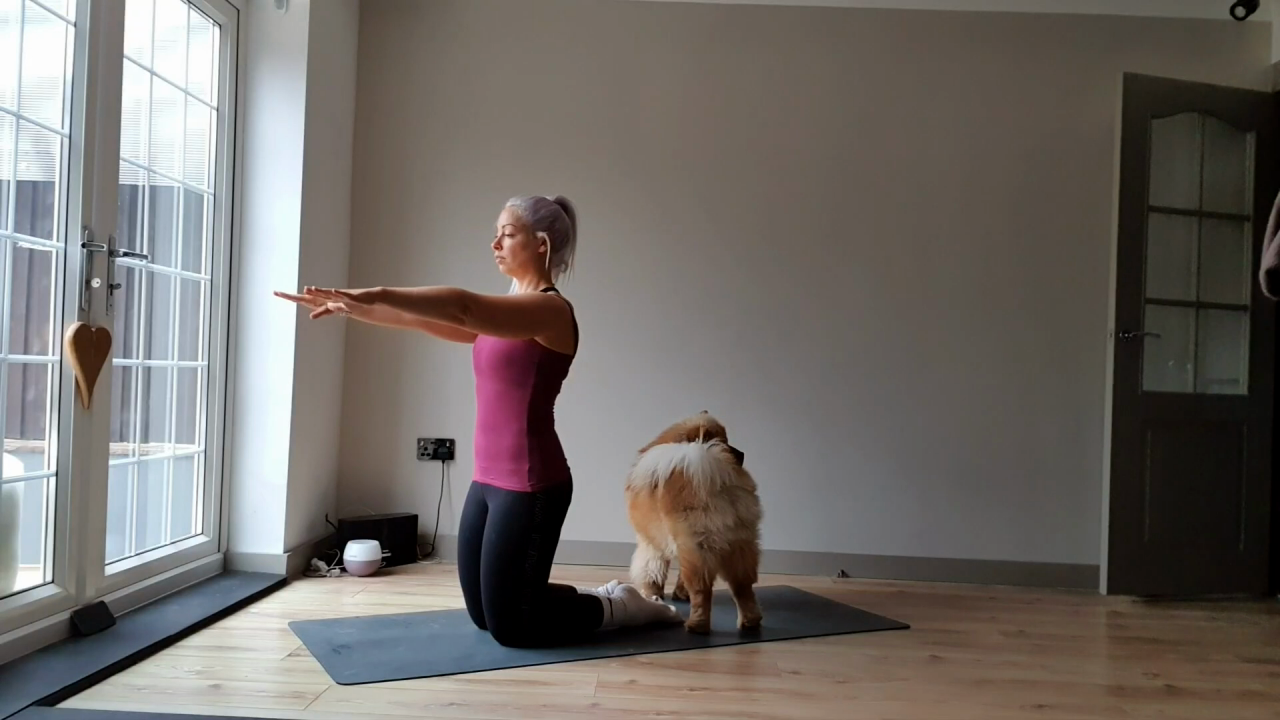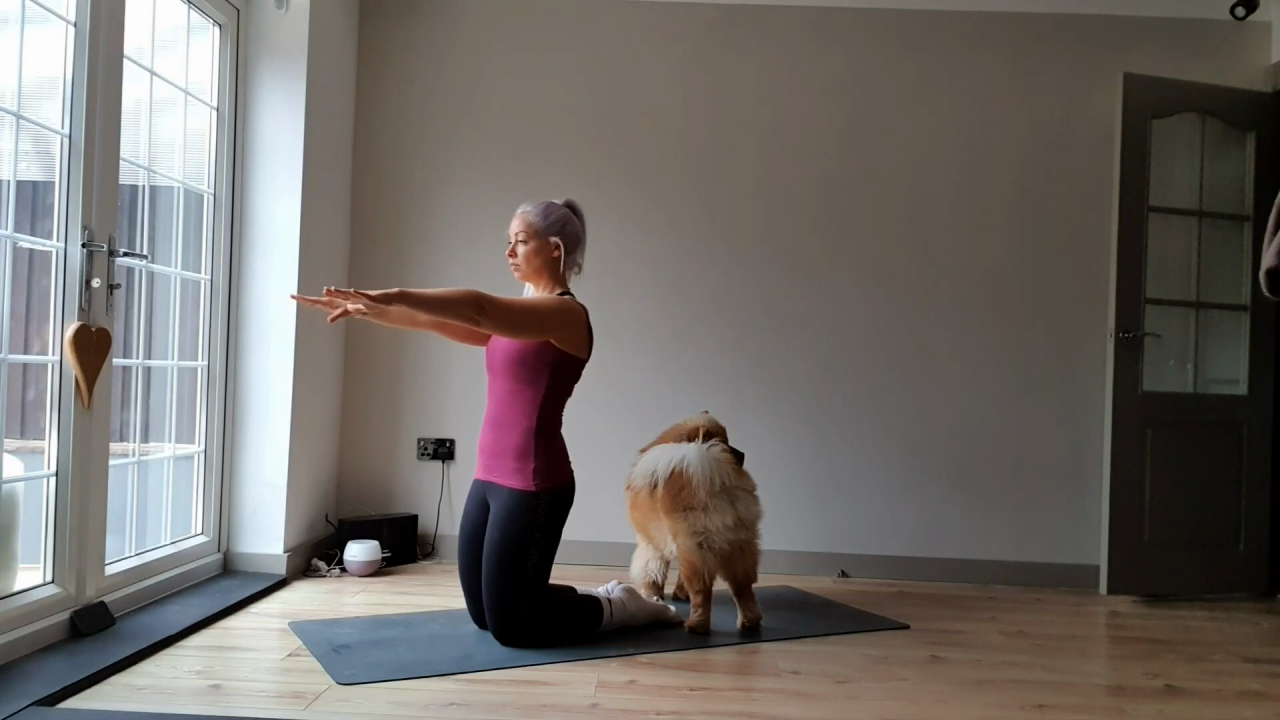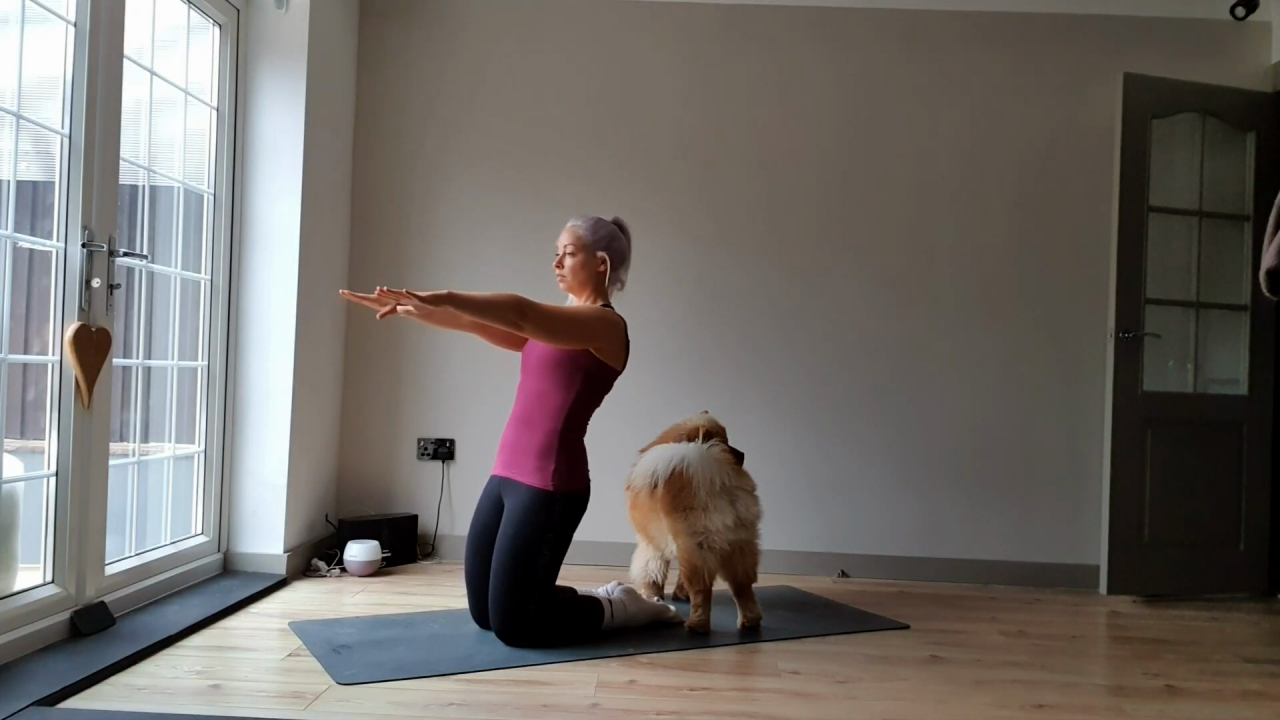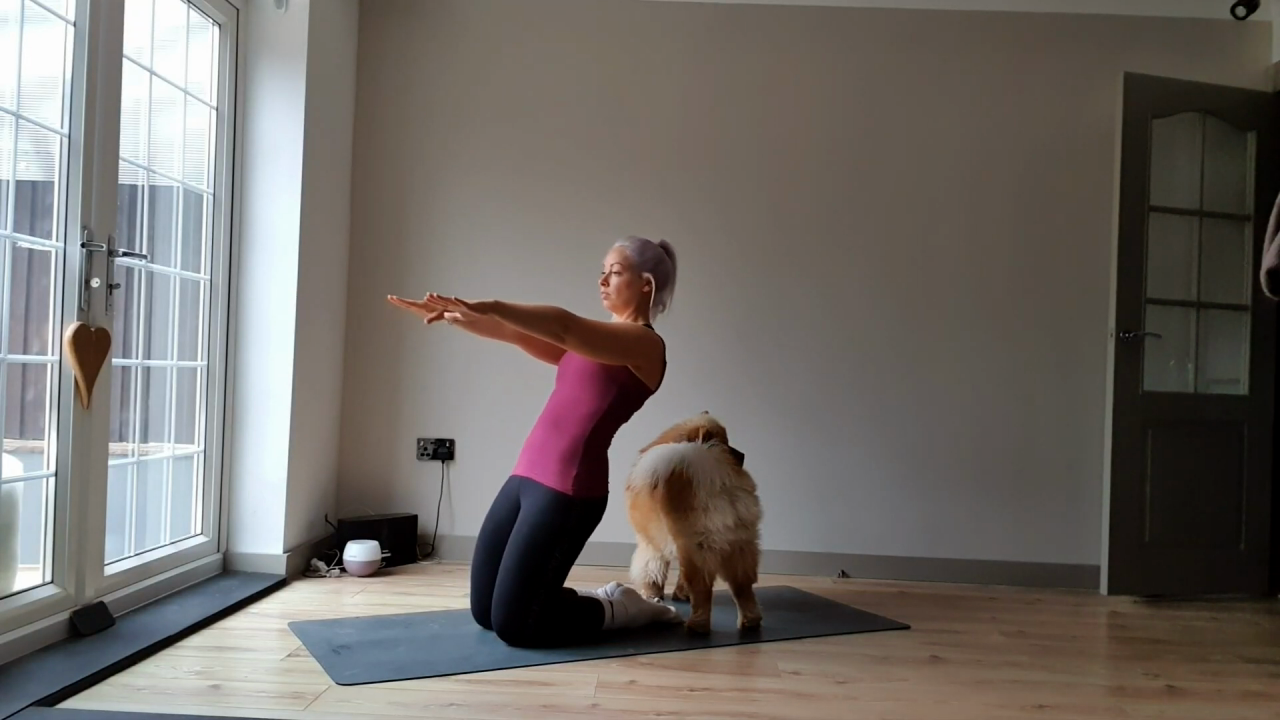
dt=1s
person 1, frame 1
left shoulder: (551, 310)
right shoulder: (502, 317)
left elbow: (462, 306)
right elbow: (424, 319)
left wrist: (378, 293)
right wrist: (350, 306)
left hip: (531, 485)
right hip: (490, 479)
left knee: (510, 625)
right knee: (482, 612)
left ankle: (620, 606)
right ankle: (603, 595)
person 1, frame 2
left shoulder: (567, 315)
right shoulder: (516, 318)
left elbow: (477, 308)
right elbow: (439, 322)
left wrist: (395, 294)
right wrist: (366, 309)
left hip: (534, 485)
right hip: (491, 479)
left knee: (510, 625)
right knee: (483, 613)
left ankle: (618, 607)
right ankle: (602, 597)
person 1, frame 3
left shoulder: (606, 326)
right shoulder: (552, 328)
left elbow: (520, 313)
right elbow: (478, 324)
left wrist: (443, 297)
right wrist: (410, 307)
left hip: (550, 484)
right hip: (507, 475)
left knee: (514, 624)
right knee: (483, 613)
left ankle: (620, 608)
right ankle: (603, 597)
person 1, frame 4
left shoulder: (645, 344)
right shoulder: (590, 342)
left elbow: (563, 326)
right elbow: (517, 333)
left wrist: (491, 305)
right wrist: (453, 315)
left hip: (569, 487)
right hip: (527, 475)
left knee: (513, 623)
right knee: (485, 611)
left ankle: (620, 608)
right ankle: (605, 599)
